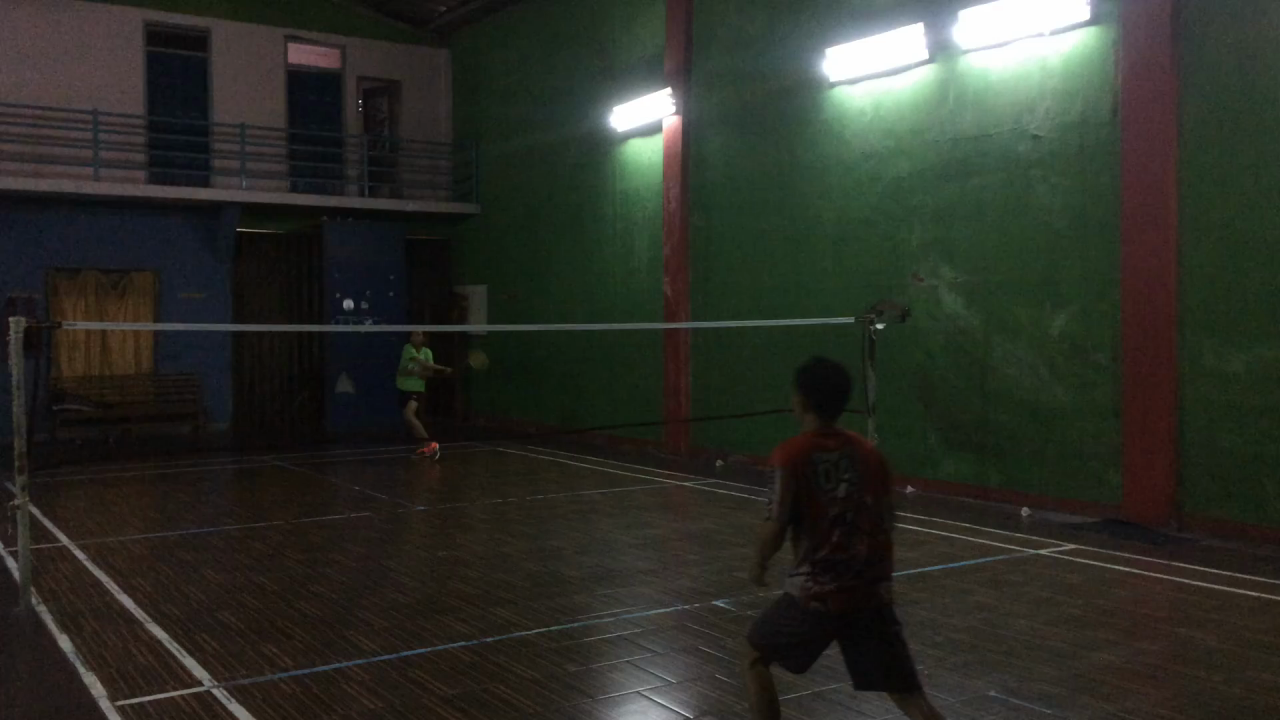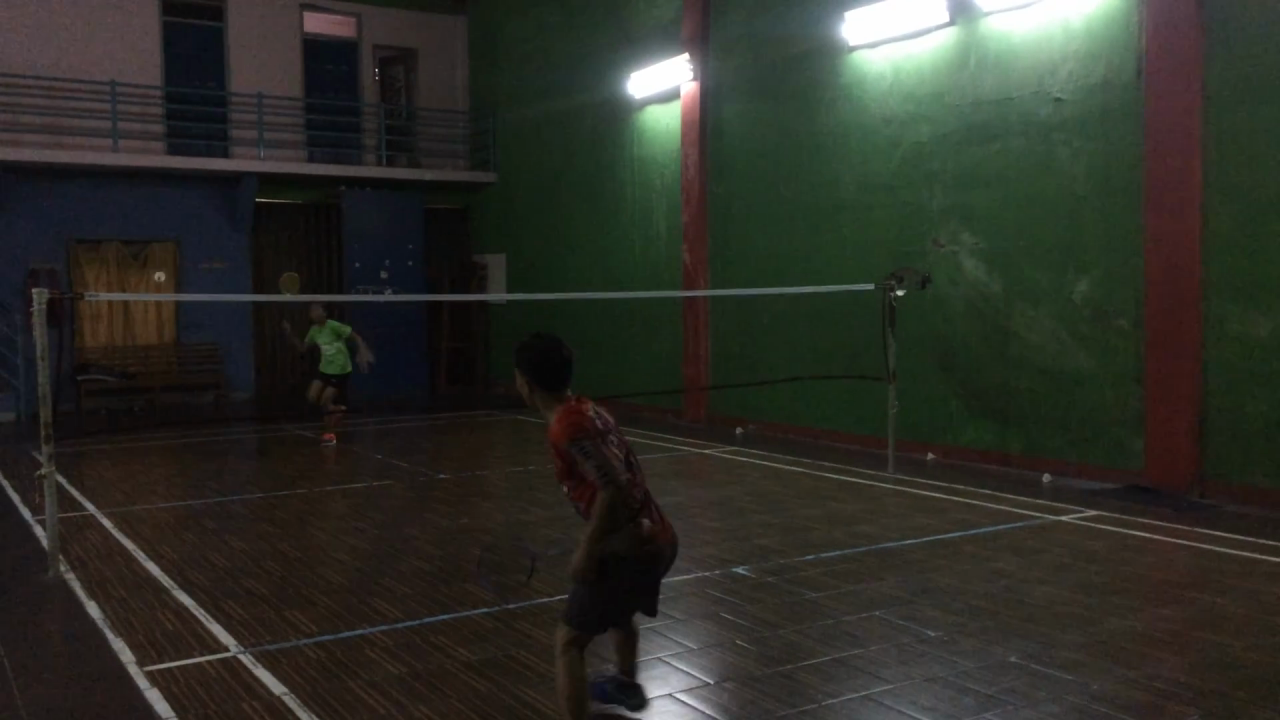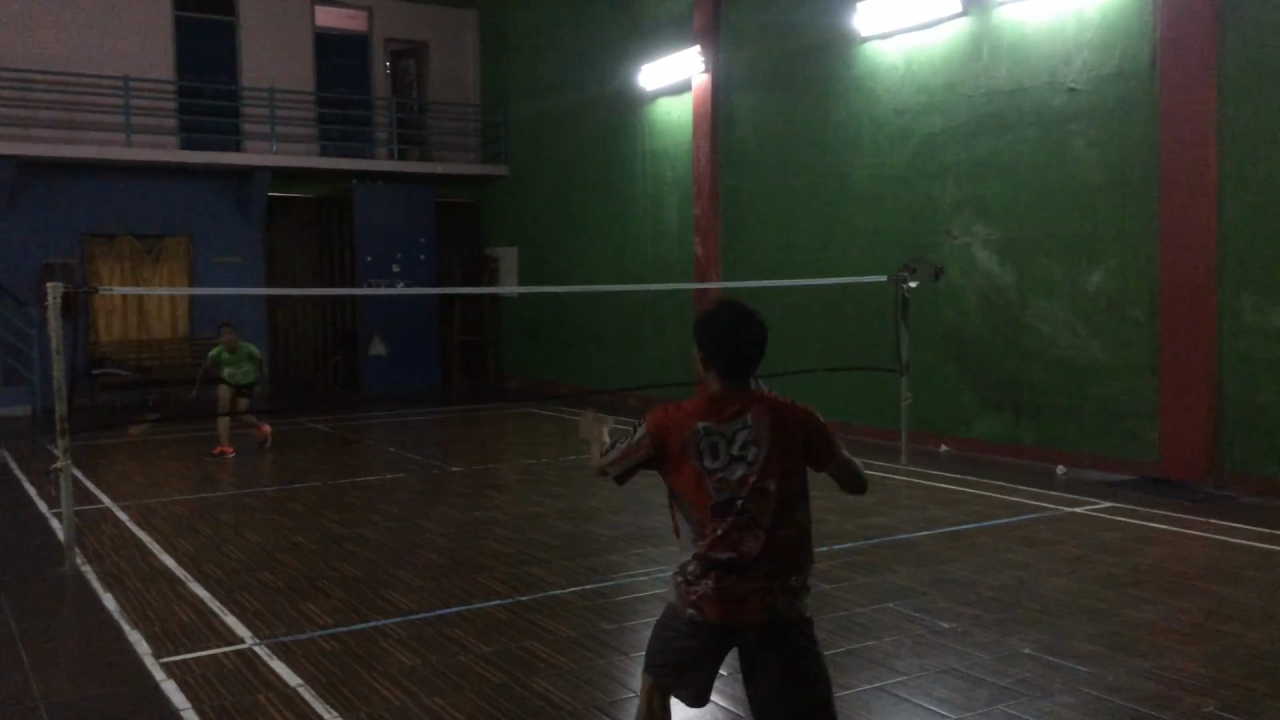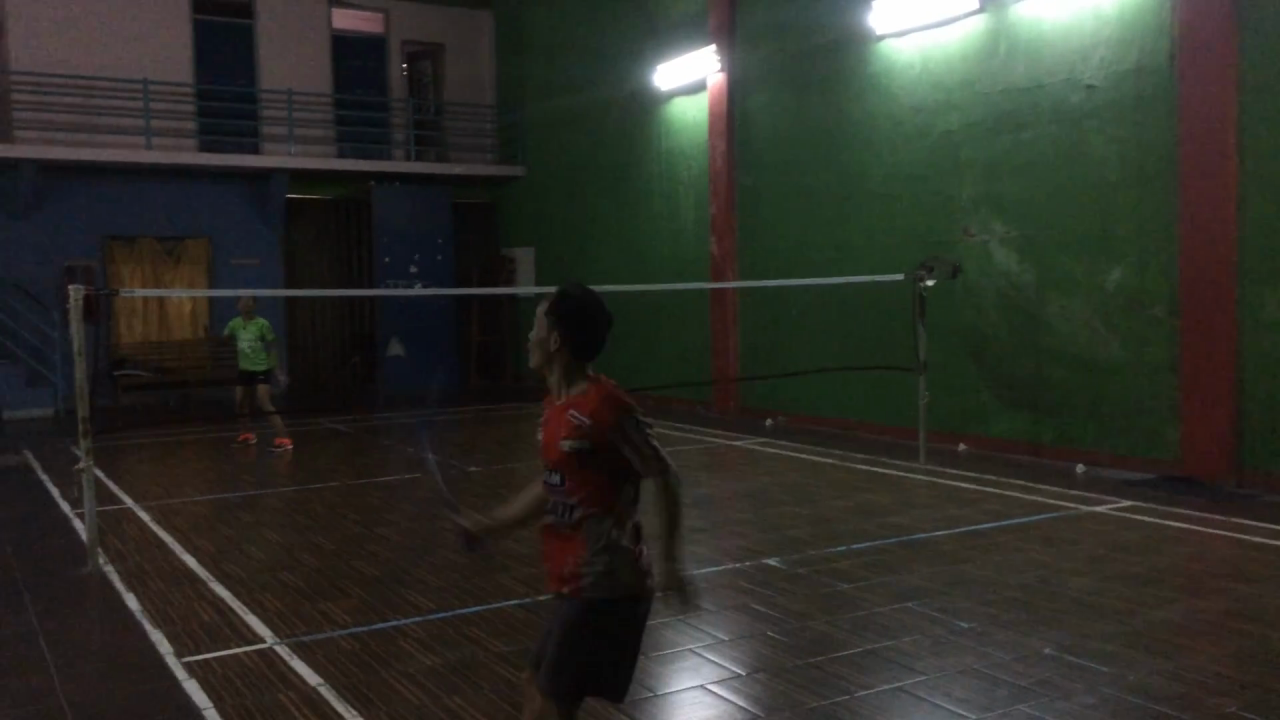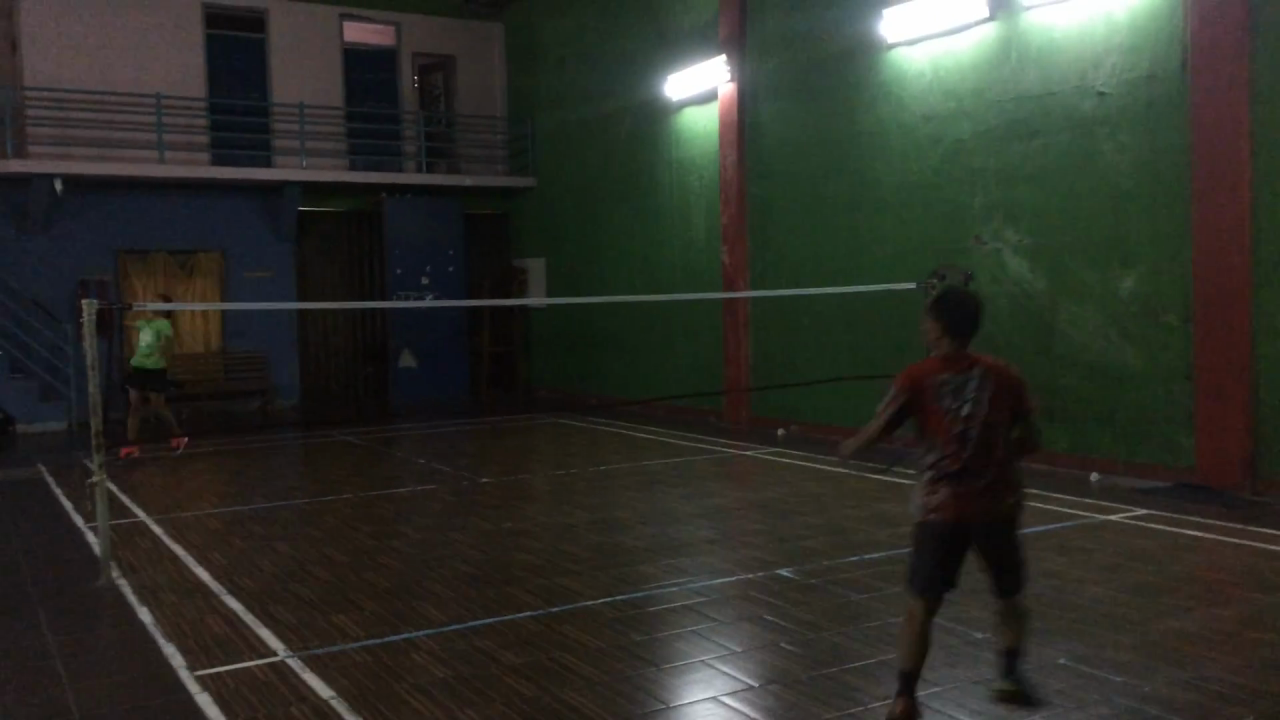
dt=1s
person 1, frame 1
left shoulder: (791, 456)
right shoulder: (871, 455)
left elbow: (775, 528)
right elbow: (882, 528)
left wrist: (761, 564)
left hip: (814, 596)
right hip: (867, 595)
left knee: (755, 656)
person 1, frame 2
left shoulder: (566, 429)
right shoulder: (588, 412)
left elbow: (612, 486)
left wrist: (587, 549)
left hip: (626, 547)
right hip: (655, 539)
left knee: (568, 643)
right knee: (615, 609)
right ankle: (628, 685)
person 1, frame 3
left shoulder: (670, 424)
right shoulder: (794, 420)
left elbow: (606, 465)
right elbow: (856, 483)
left wrist: (596, 431)
right wrist: (820, 446)
left hip: (700, 600)
right hip: (777, 604)
left knee: (655, 681)
person 1, frame 4
left shoulder: (603, 406)
right shoulder: (557, 406)
left elbow: (665, 478)
left wrist: (669, 559)
right wrist: (490, 523)
left hip: (606, 584)
right hip: (583, 581)
person 1, frame 5
left shoulder: (916, 380)
right shoulder: (1004, 376)
left elbow: (874, 433)
right elbow: (1030, 441)
left wrist: (849, 447)
left hip: (939, 508)
right hip: (996, 507)
left knee: (921, 605)
right knee: (1010, 597)
right ankle: (1011, 673)
